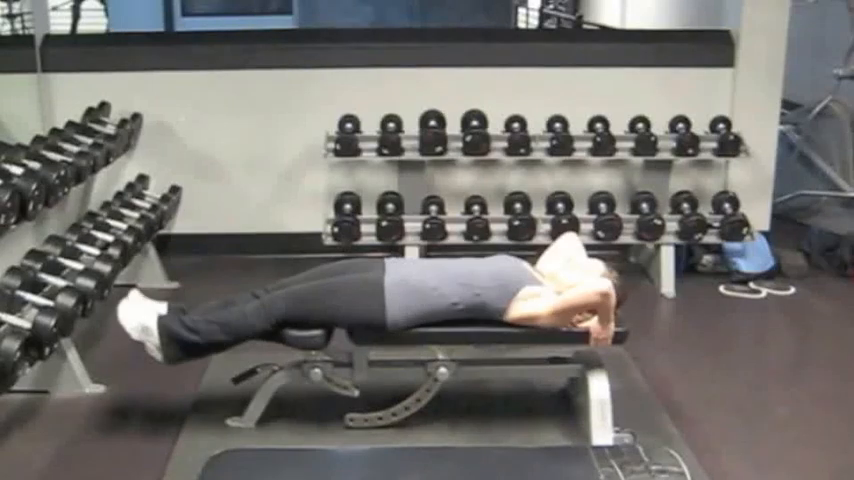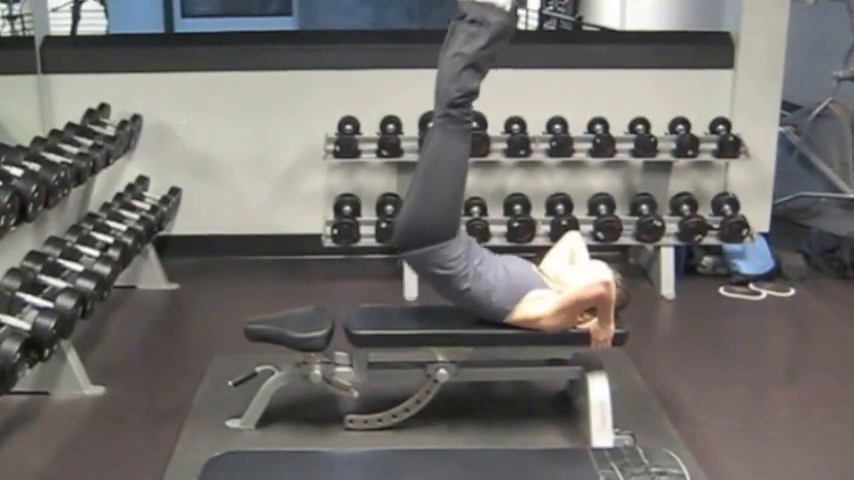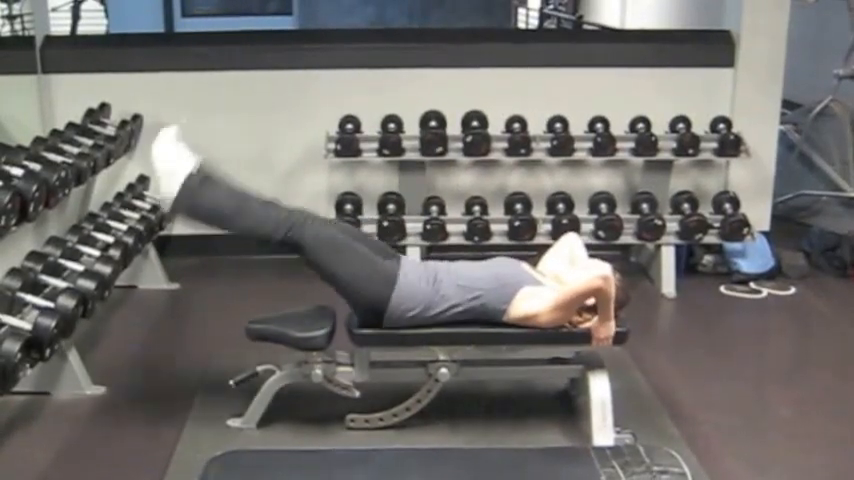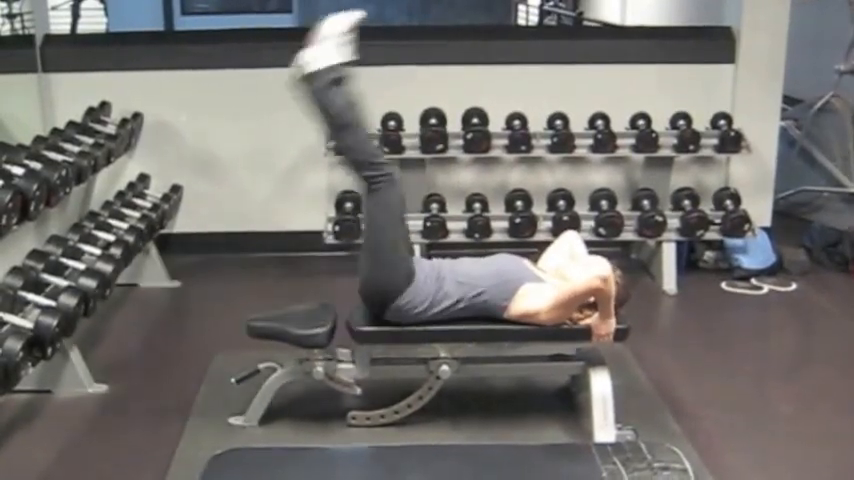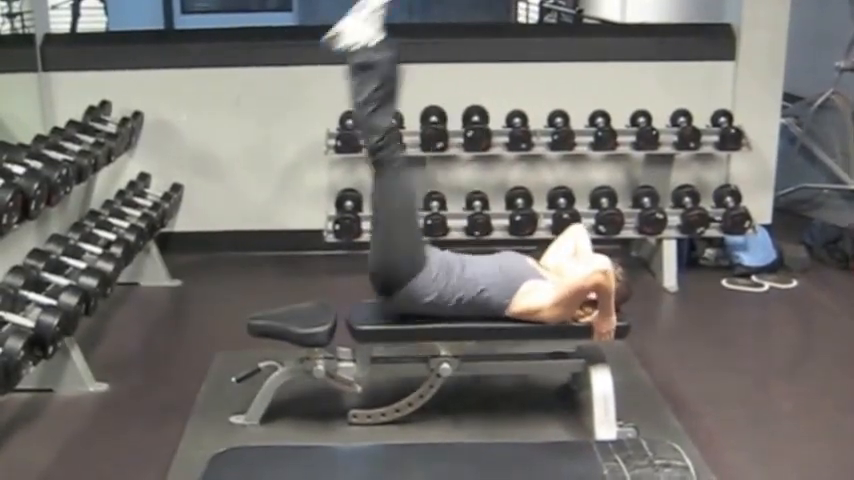
dt=1s
person 1, frame 1
left shoulder: (546, 307)
right shoulder: (542, 280)
left elbow: (601, 291)
right elbow: (568, 237)
left wrist: (604, 326)
left hip: (394, 302)
right hip: (398, 273)
left knee: (281, 305)
right knee: (280, 288)
left ankle: (169, 333)
right ankle: (173, 322)
person 1, frame 2
left shoulder: (551, 313)
right shoulder: (548, 286)
left elbow: (602, 283)
right elbow: (573, 237)
left hip: (430, 244)
right hip: (435, 246)
person 1, frame 3
left shoulder: (547, 310)
right shoulder: (544, 278)
left elbow: (602, 280)
right elbow: (570, 242)
left wrist: (605, 319)
left hip: (398, 296)
right hip: (406, 275)
left knee: (299, 228)
right knee: (320, 227)
left ankle: (188, 190)
right ankle: (192, 186)
person 1, frame 4
left shoulder: (546, 306)
right shoulder: (544, 282)
left elbow: (599, 275)
right elbow: (572, 237)
left wrist: (606, 320)
left hip: (402, 296)
right hip: (413, 288)
left knee: (383, 180)
left ankle: (325, 72)
right ankle: (325, 72)
person 1, frame 5
left shoulder: (552, 304)
right shoulder: (555, 275)
left elbow: (599, 271)
right elbow: (578, 230)
left hip: (416, 281)
right hip: (429, 274)
left knee: (389, 156)
left ankle: (365, 48)
